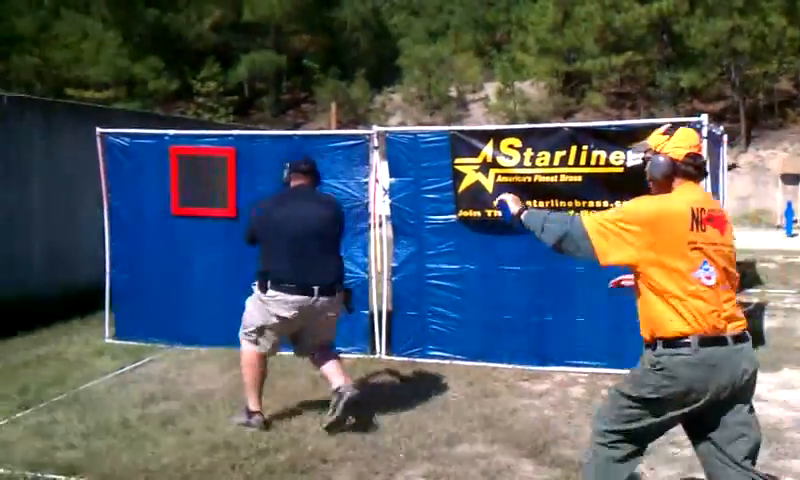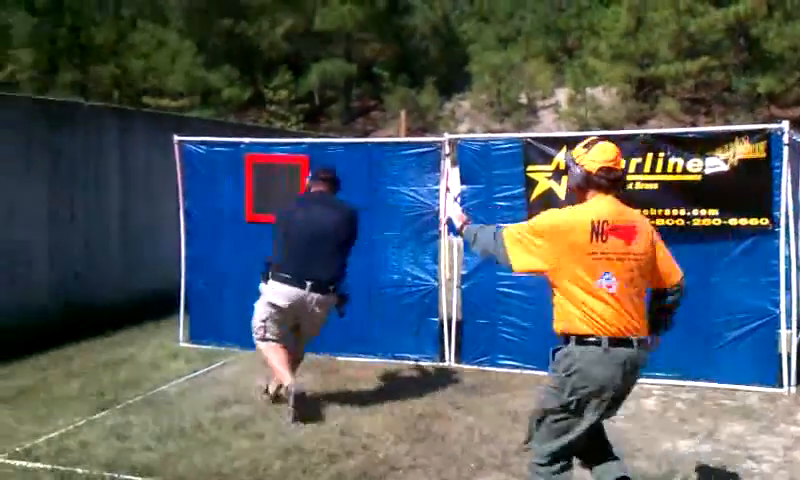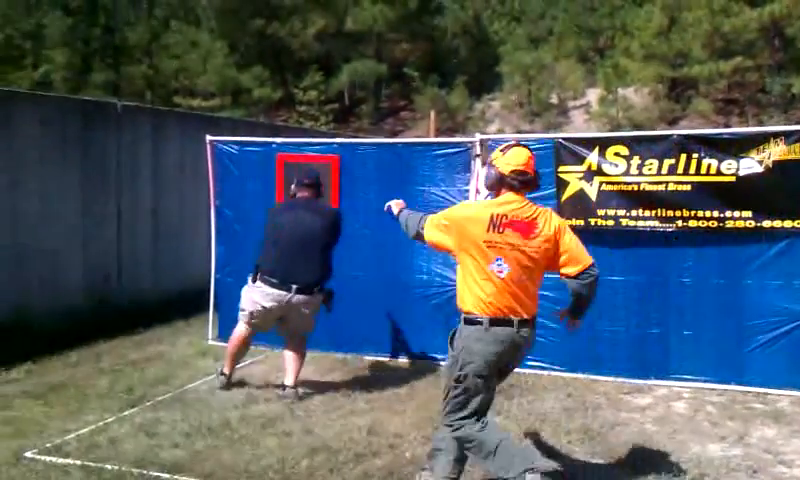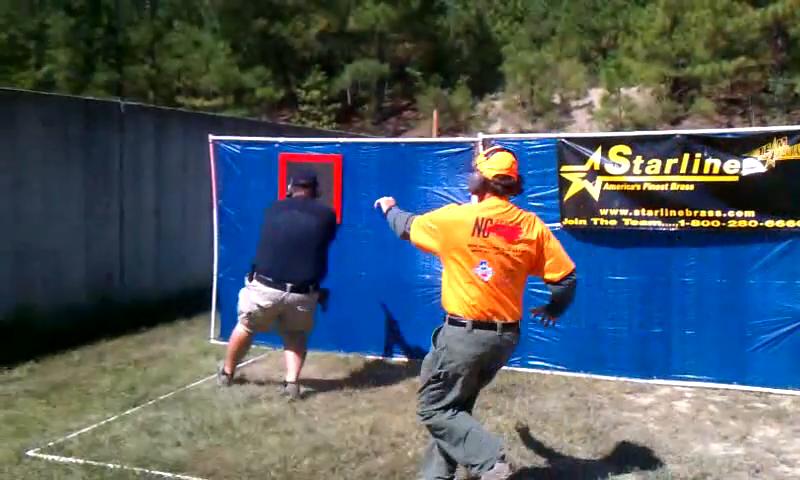
dt=0.2s
person 1, frame 1
left shoulder: (651, 212)
right shoulder: (716, 212)
left elbow: (575, 232)
left wrist: (523, 213)
left hip: (682, 360)
right hip: (736, 357)
left knee: (612, 435)
person 1, frame 2
left shoulder: (562, 223)
right shoulder: (639, 224)
left elbow: (497, 242)
right elbow: (672, 288)
left wrist: (464, 227)
right wrist: (650, 329)
left hip: (587, 356)
right hip: (632, 353)
right knee: (583, 433)
person 1, frame 3
left shoulder: (469, 215)
right shoulder: (549, 221)
left elbow: (421, 227)
right elbow: (586, 273)
left wrist: (400, 211)
right wrist: (576, 310)
left hip: (480, 332)
right hip: (522, 333)
left knee: (463, 417)
right knee: (466, 407)
person 1, frame 4
left shoulder: (453, 218)
right shoulder: (533, 225)
left elbow: (408, 226)
right elbow: (566, 277)
left wrist: (389, 209)
right wrist: (553, 308)
left hip: (464, 333)
right hip: (507, 336)
left knee: (434, 407)
right knee: (453, 406)
person 2, frame 1
left shoulder: (266, 207)
right shoulder: (333, 207)
left elbow: (250, 239)
left hip: (280, 295)
right hip: (326, 297)
left knee: (252, 342)
right knee: (319, 348)
left ankle: (254, 412)
right ankle: (342, 387)
person 2, frame 2
left shoulder: (290, 210)
right shoulder: (347, 213)
left hip: (282, 287)
right hip: (323, 295)
left knee: (267, 339)
right knee: (298, 339)
left ankle: (289, 386)
right ankle: (277, 390)
person 2, frame 3
left shoulder: (277, 211)
right shoulder: (331, 216)
left hip: (268, 287)
right hip: (306, 295)
left knee: (246, 326)
right knee: (296, 335)
left ankle: (225, 373)
right ankle: (290, 385)
person 2, frame 4
left shoulder: (273, 210)
right shoulder: (326, 214)
left hip: (265, 287)
right hip: (302, 293)
left knee: (245, 327)
right knee: (296, 334)
left ankle: (226, 372)
right ankle: (292, 382)
